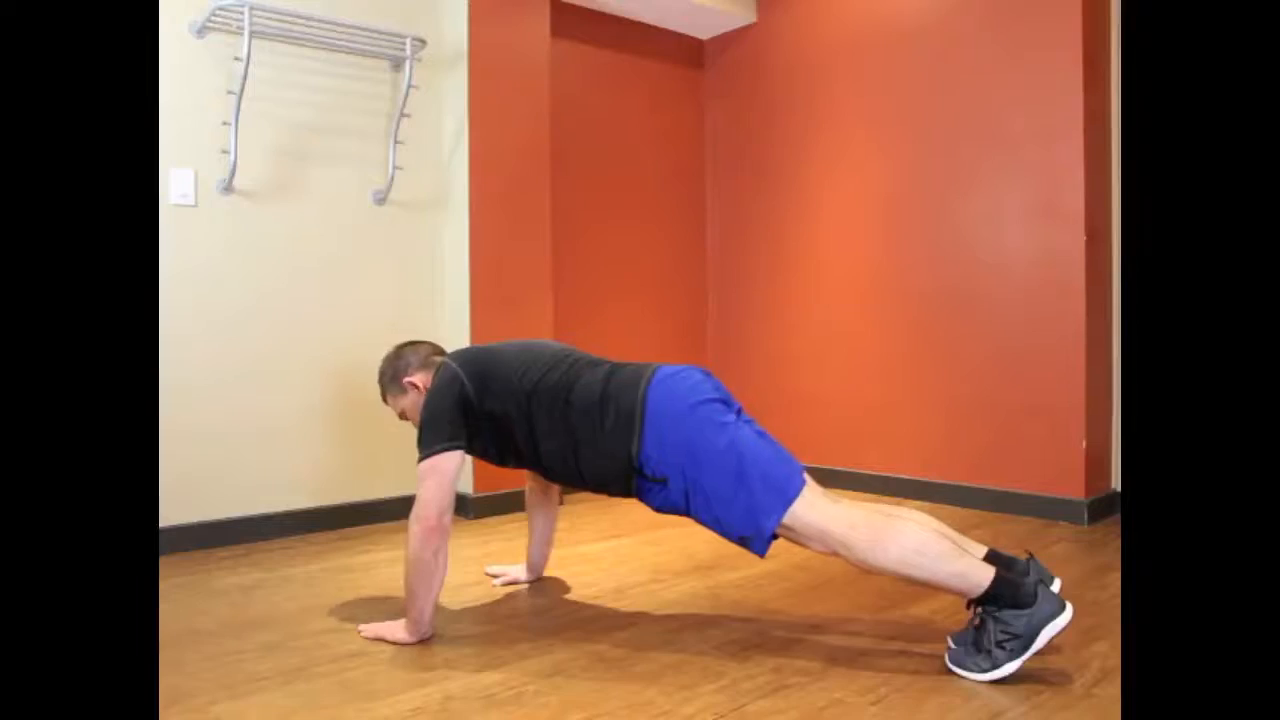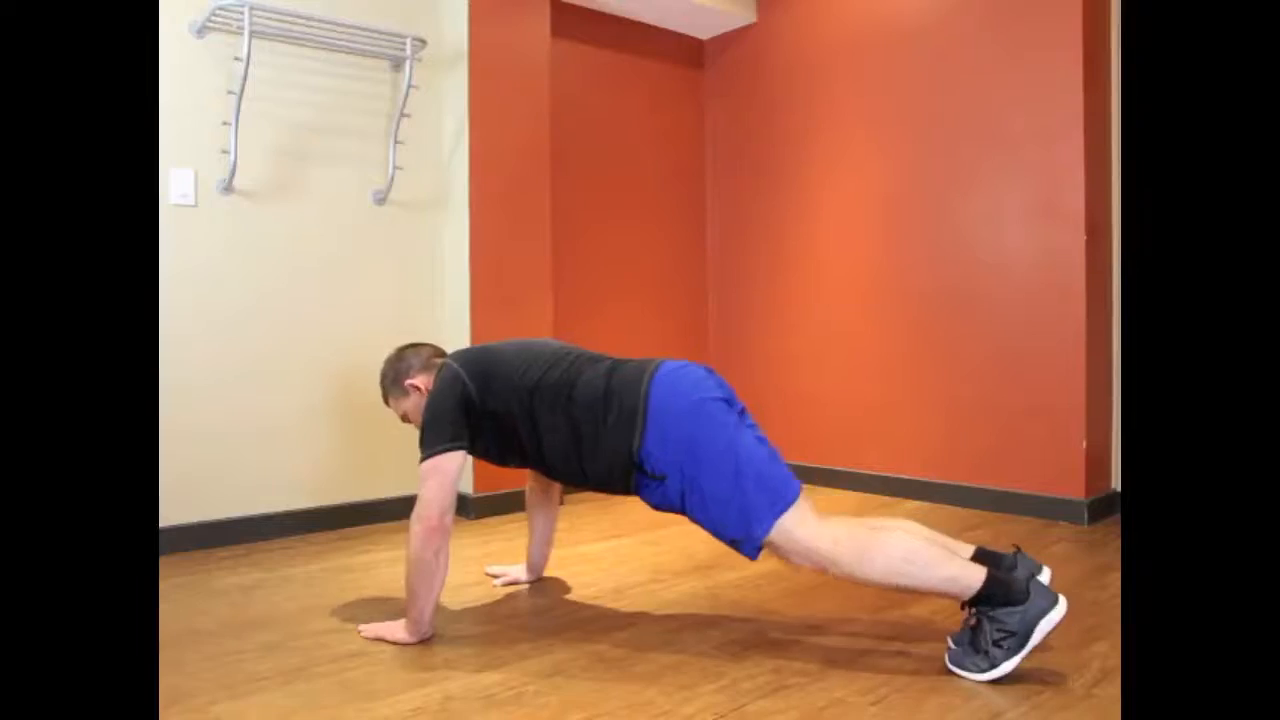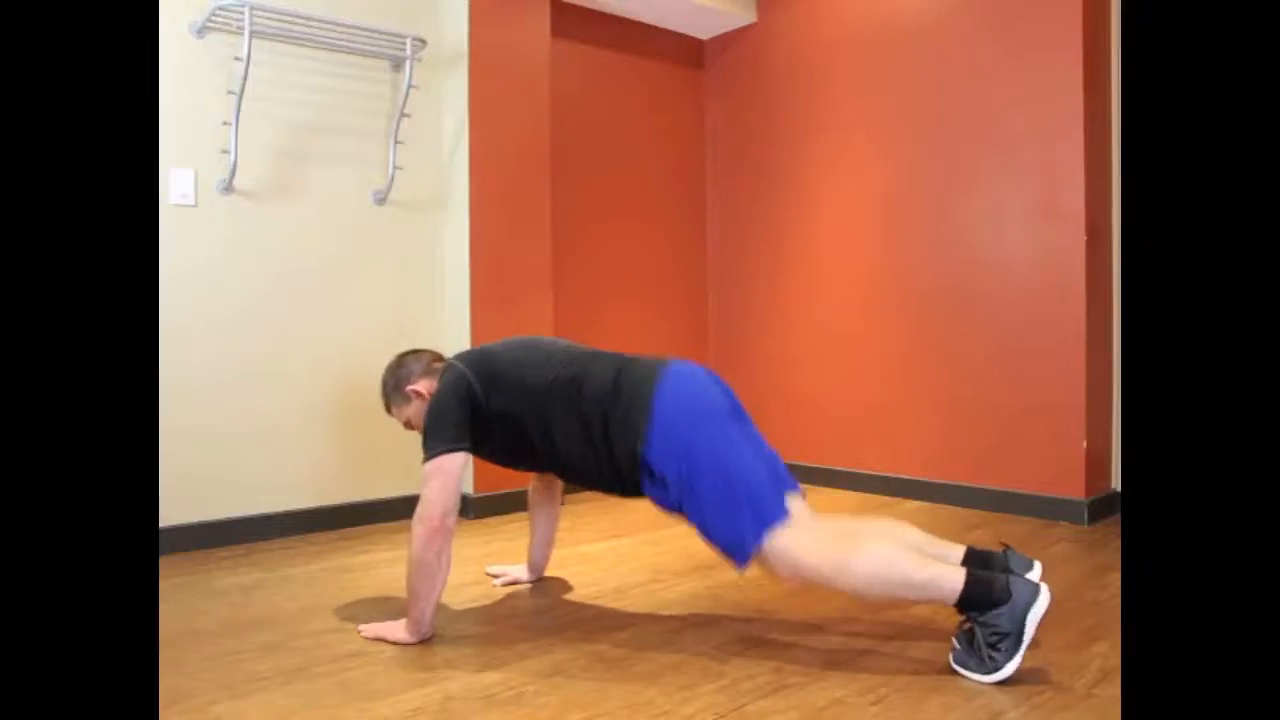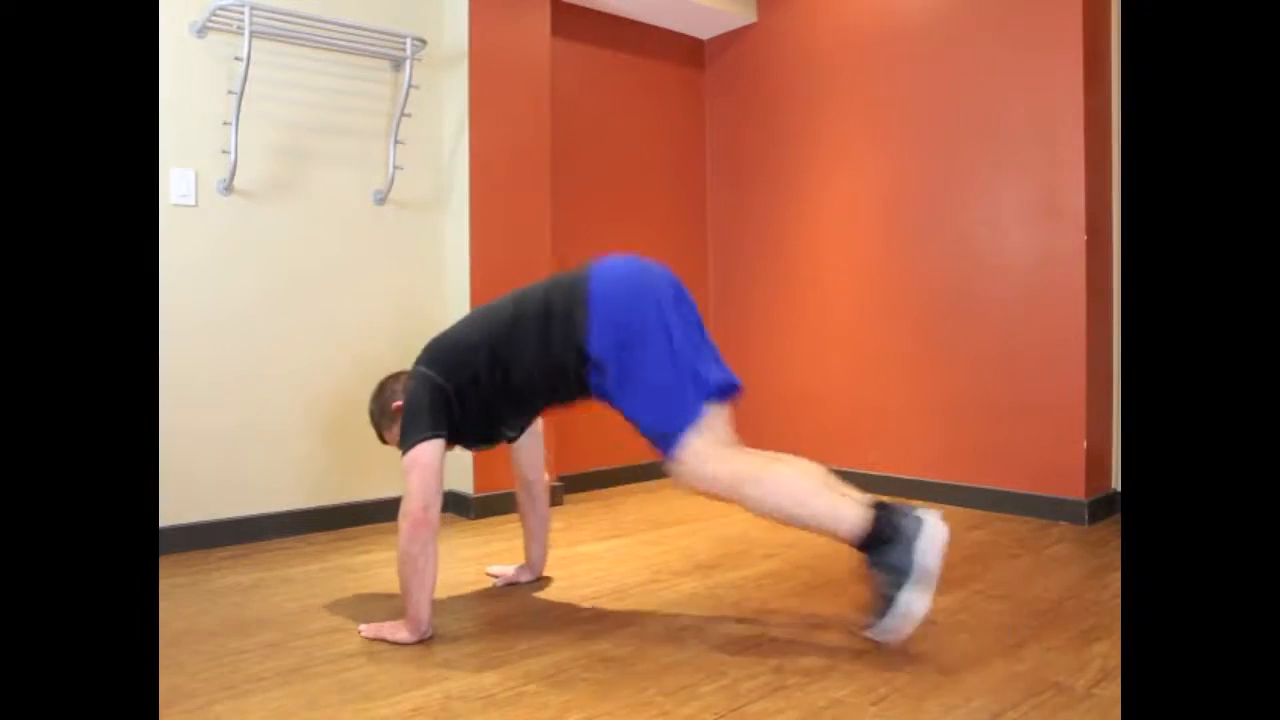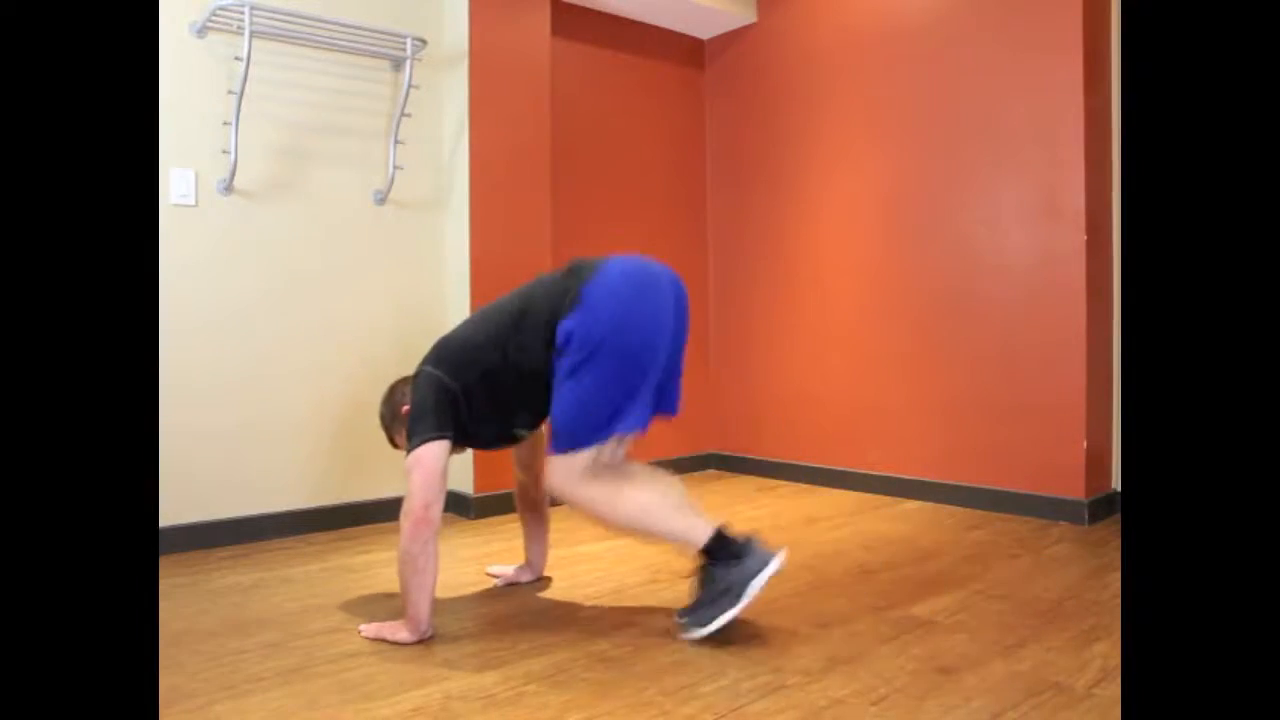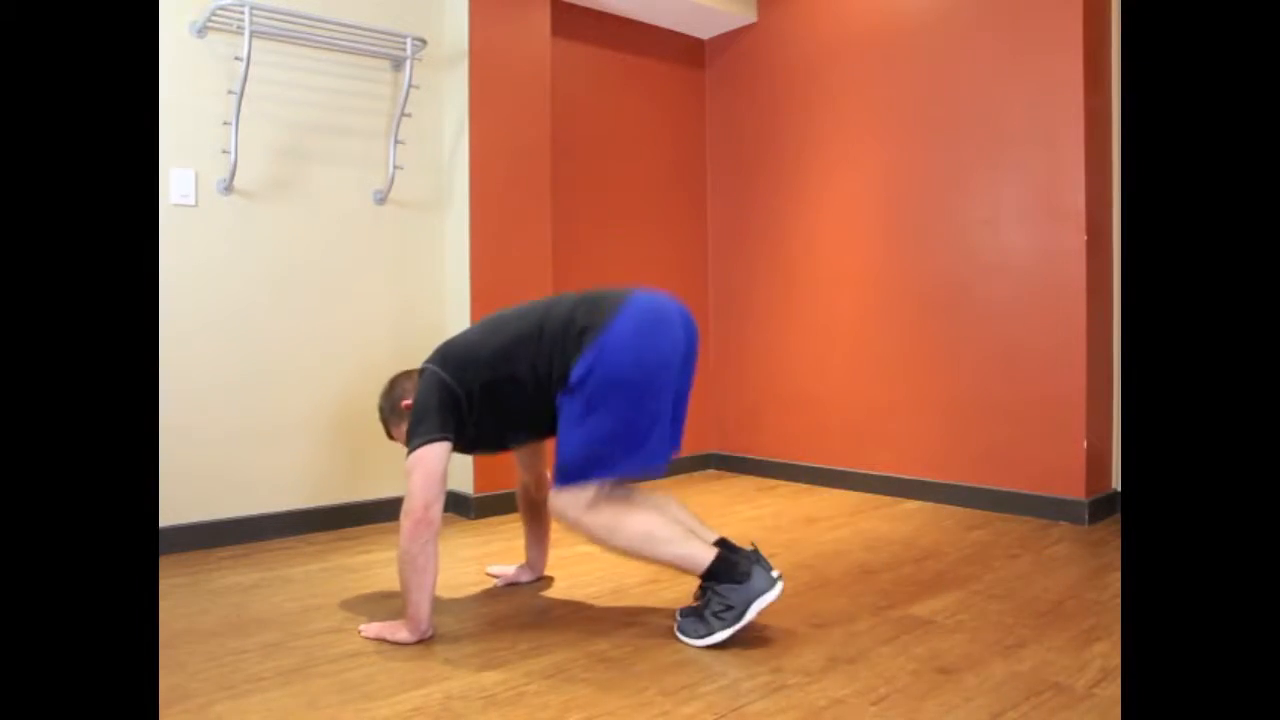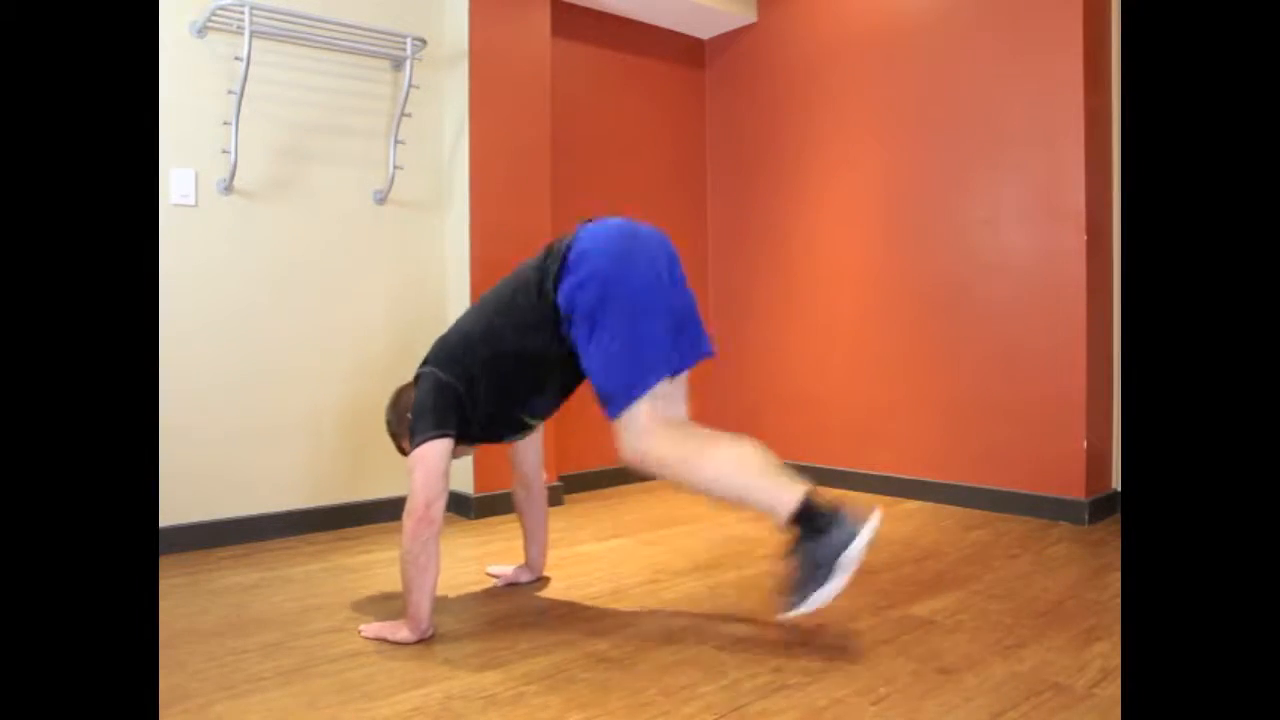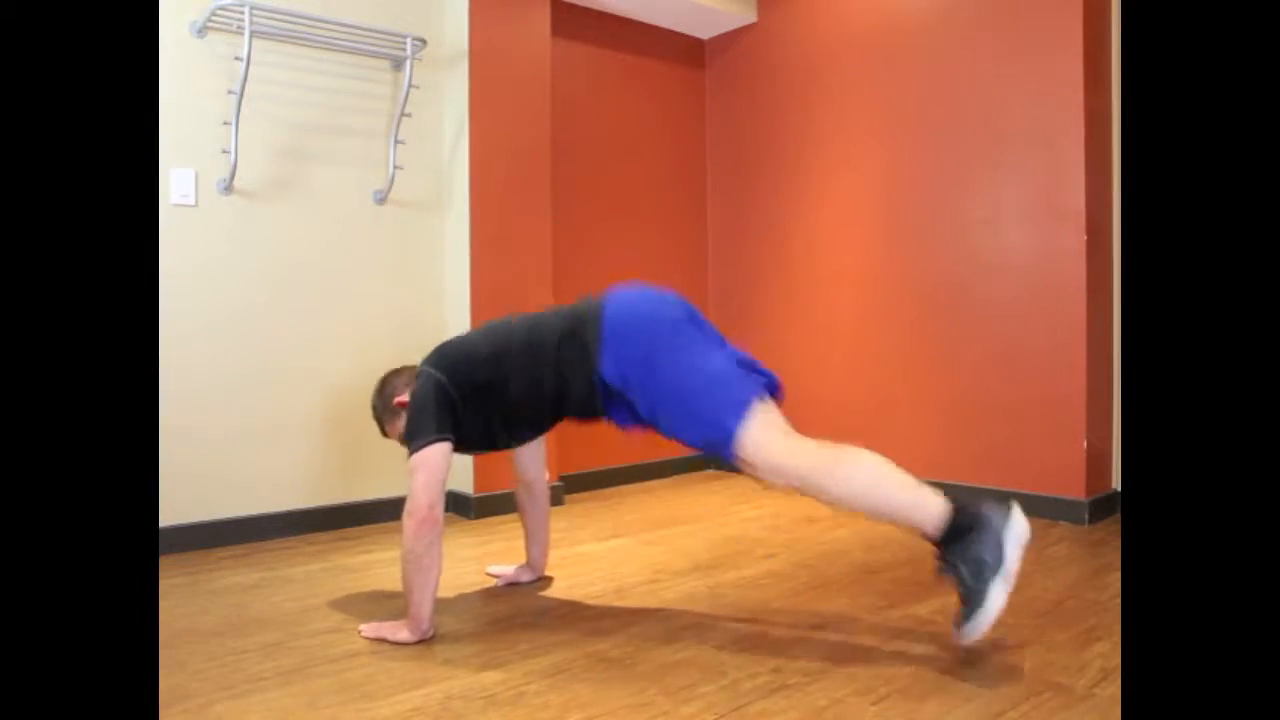
dt=0.2s
person 1, frame 1
left shoulder: (448, 390)
right shoulder: (498, 378)
left elbow: (430, 519)
right elbow: (545, 464)
left wrist: (415, 622)
right wrist: (533, 567)
left hip: (665, 431)
right hip: (676, 403)
left knee: (819, 523)
right knee: (820, 514)
left ankle: (1015, 597)
right ankle: (1009, 569)
person 1, frame 2
left shoulder: (451, 390)
right shoulder: (497, 378)
left elbow: (432, 519)
right elbow: (544, 464)
left wrist: (415, 623)
right wrist: (534, 567)
left hip: (665, 428)
right hip: (678, 398)
left knee: (805, 540)
right knee: (812, 526)
left ankle: (1007, 595)
right ankle: (1000, 565)
person 1, frame 3
left shoulder: (452, 393)
right shoulder: (495, 380)
left elbow: (434, 520)
right elbow: (546, 465)
left wrist: (416, 623)
right wrist: (534, 567)
left hip: (671, 427)
right hip: (684, 401)
left knee: (796, 551)
right knee: (804, 530)
left ankle: (994, 594)
right ankle: (989, 564)
person 1, frame 4
left shoulder: (429, 391)
right shoulder: (480, 389)
left elbow: (419, 513)
right elbow: (533, 472)
left wrist: (415, 624)
right wrist: (531, 566)
left hip: (615, 309)
right hip: (634, 293)
left knee: (706, 465)
right knee: (716, 454)
left ankle: (890, 535)
right ankle: (889, 525)
person 1, frame 5
left shoulder: (436, 391)
right shoulder: (475, 389)
left elbow: (422, 509)
right elbow: (527, 468)
left wrist: (416, 623)
right wrist: (534, 565)
left hip: (611, 305)
left knee: (571, 479)
right knee: (601, 470)
left ankle: (729, 558)
right ankle: (730, 553)
person 1, frame 6
left shoulder: (435, 394)
right shoulder: (482, 383)
left elbow: (421, 515)
right elbow: (533, 479)
left wrist: (415, 625)
right wrist: (533, 566)
left hip: (621, 340)
right hip: (660, 324)
left knee: (576, 504)
right knee: (598, 494)
left ankle: (734, 576)
right ankle: (736, 562)
person 1, frame 7
left shoulder: (436, 391)
right shoulder: (500, 392)
left elbow: (425, 505)
right elbow: (528, 470)
left wrist: (415, 623)
right wrist: (533, 564)
left hip: (605, 264)
right hip: (628, 255)
left knee: (646, 443)
right knee: (666, 437)
left ankle: (818, 528)
right ankle: (818, 523)
person 1, frame 8
left shoulder: (433, 391)
right shoulder: (476, 391)
left elbow: (423, 512)
right elbow: (532, 475)
left wrist: (416, 622)
right wrist: (533, 564)
left hip: (633, 339)
right hip: (646, 329)
left knee: (775, 454)
right knee: (774, 448)
left ankle: (969, 531)
right ankle: (970, 528)
